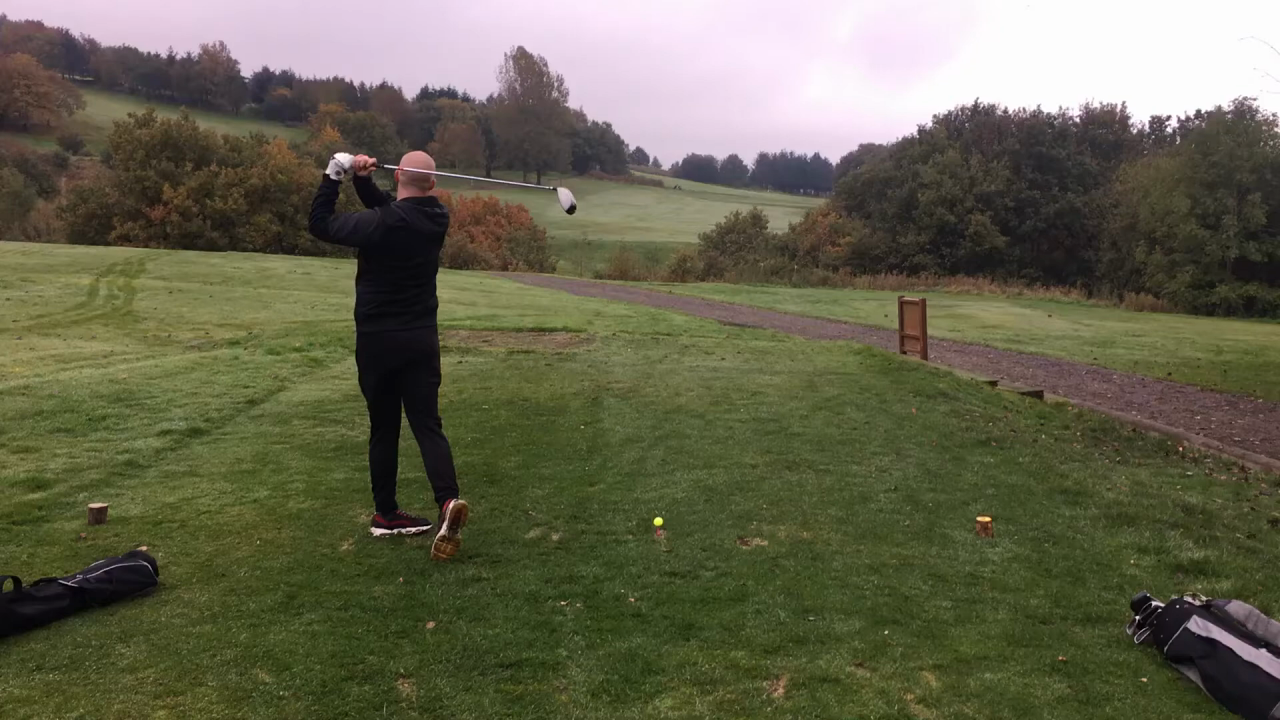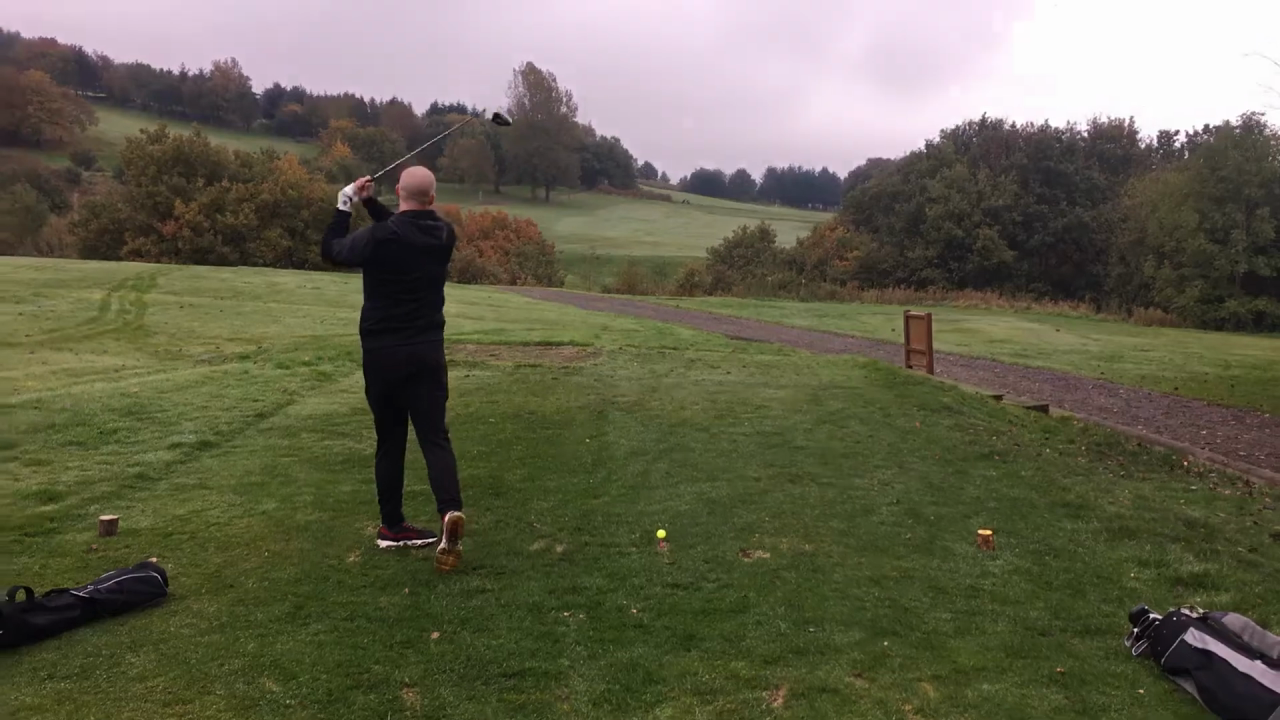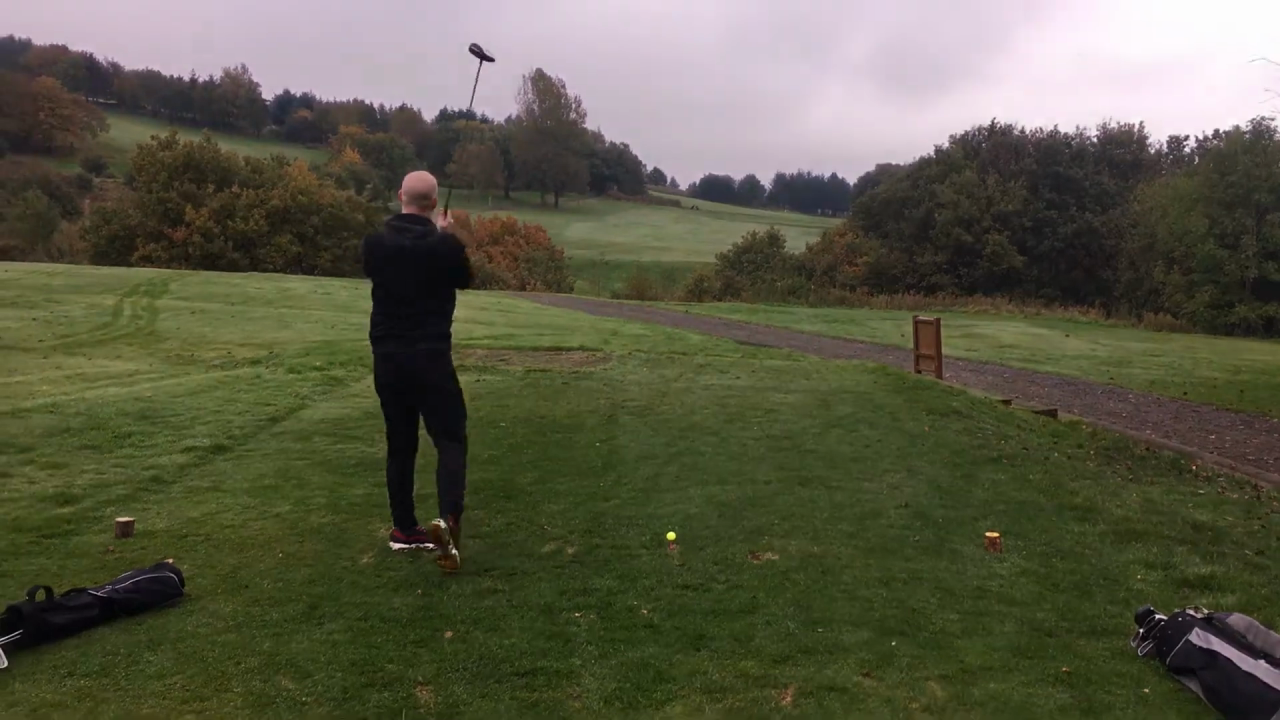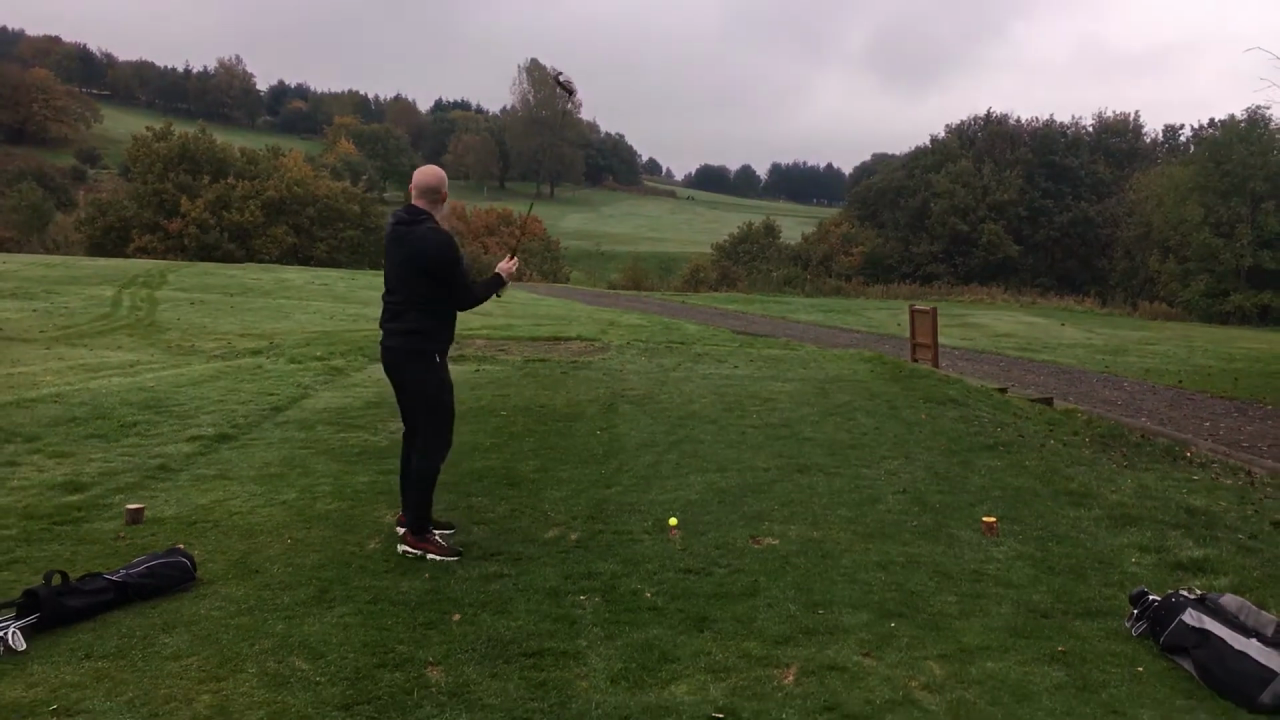
dt=0.3s
person 1, frame 1
left shoulder: (382, 224)
right shoulder: (436, 220)
left elbow: (320, 225)
left wrist: (335, 172)
right wrist: (360, 178)
left hip: (377, 339)
right hip: (421, 338)
left knee: (383, 427)
right knee: (427, 424)
left ankle: (386, 513)
right ankle: (448, 500)
person 1, frame 2
left shoulder: (378, 238)
right shoulder: (444, 236)
left elbow: (331, 251)
left wrist: (346, 202)
right wrist: (371, 202)
left hip: (382, 353)
right hip: (427, 352)
left knee: (390, 440)
right knee: (435, 437)
left ankle: (392, 525)
right ankle: (450, 510)
person 1, frame 3
left shoulder: (375, 244)
right shoulder: (443, 245)
right elbow: (463, 279)
left hip: (387, 357)
right hip: (428, 357)
left knee: (400, 444)
right knee: (451, 437)
left ankle: (404, 527)
right ankle: (447, 517)
person 1, frame 4
left shoulder: (397, 233)
right shoulder: (436, 240)
right elbow: (463, 298)
left wrist: (488, 278)
right wrist: (500, 277)
left hip: (395, 346)
right hip: (423, 351)
left knee: (417, 432)
right knee: (435, 438)
left ankle: (410, 514)
right ankle: (416, 533)
